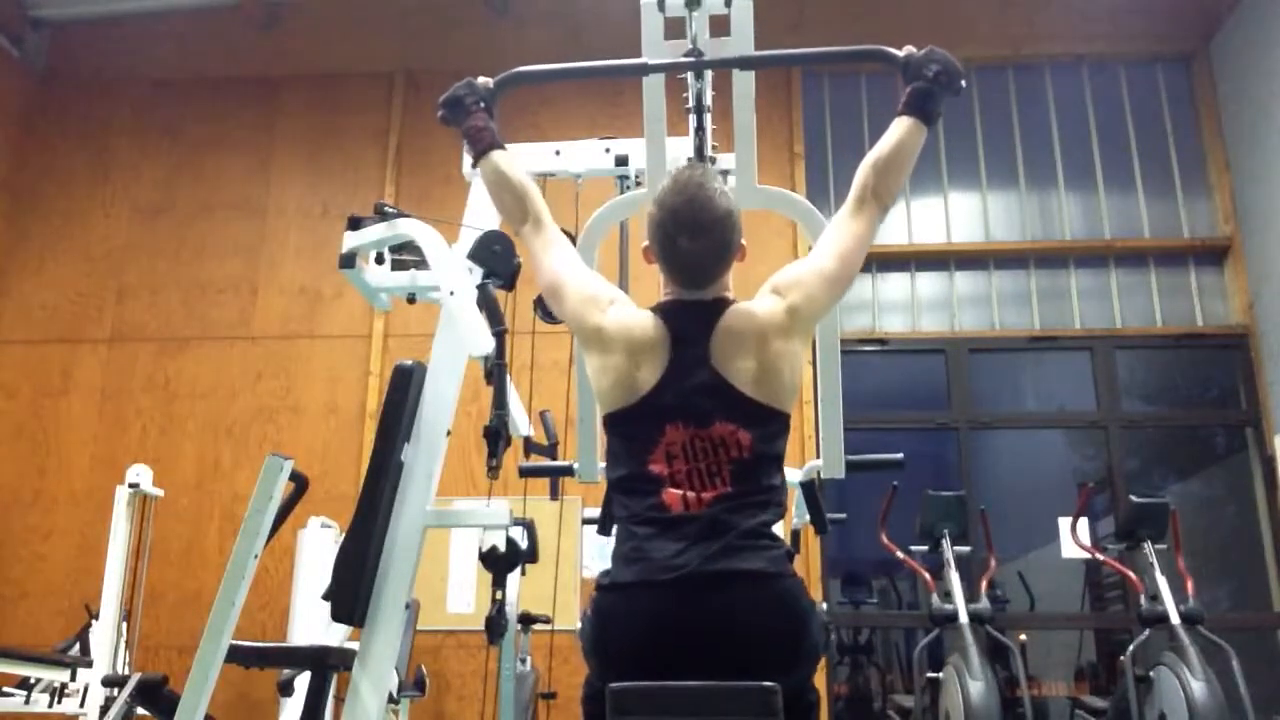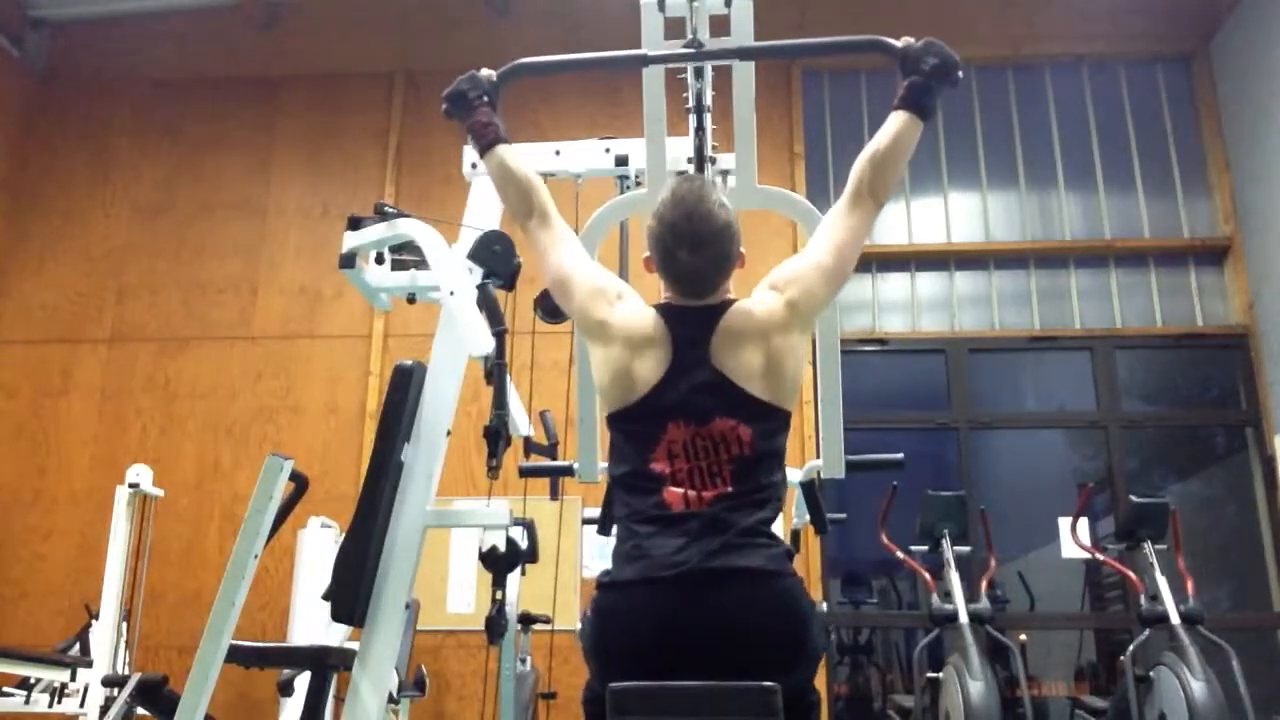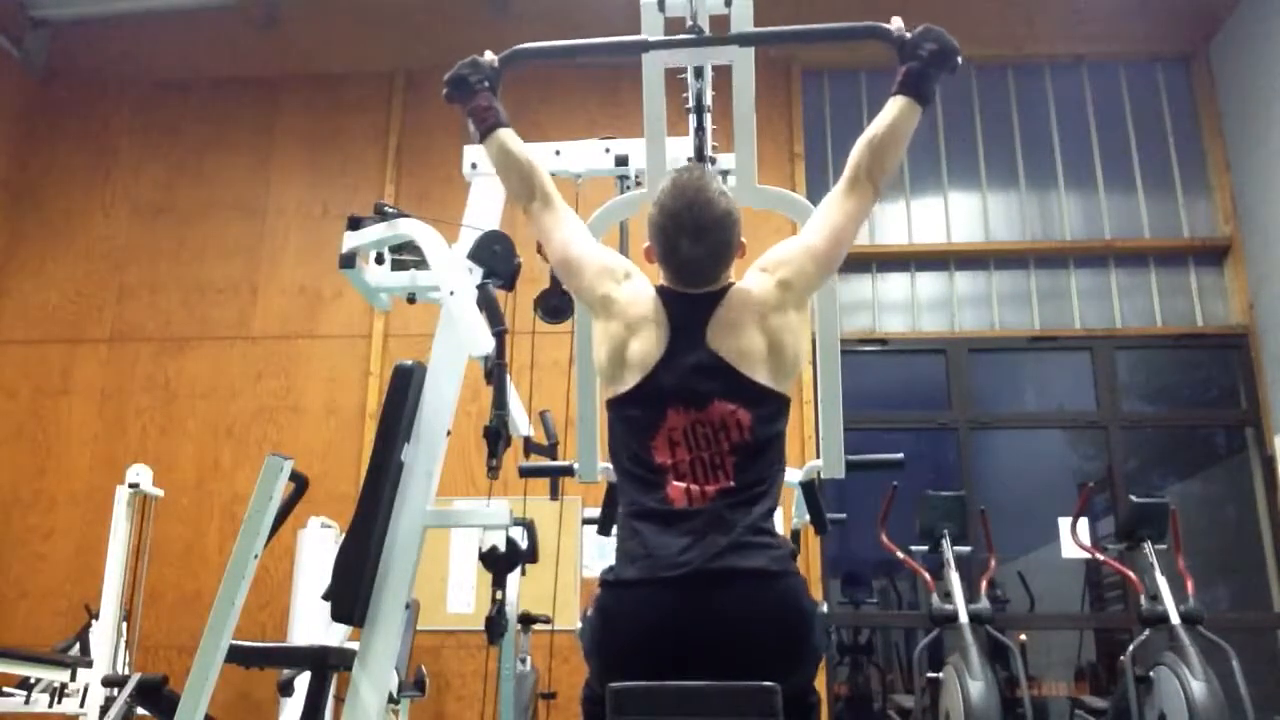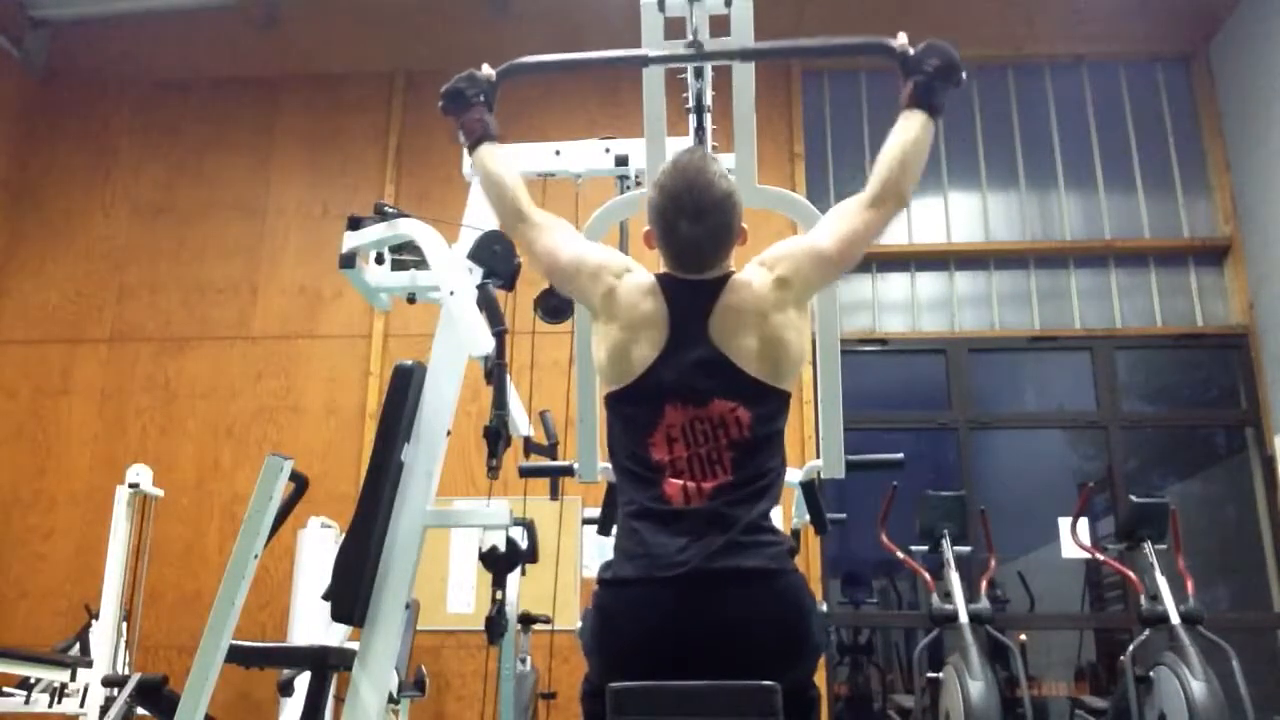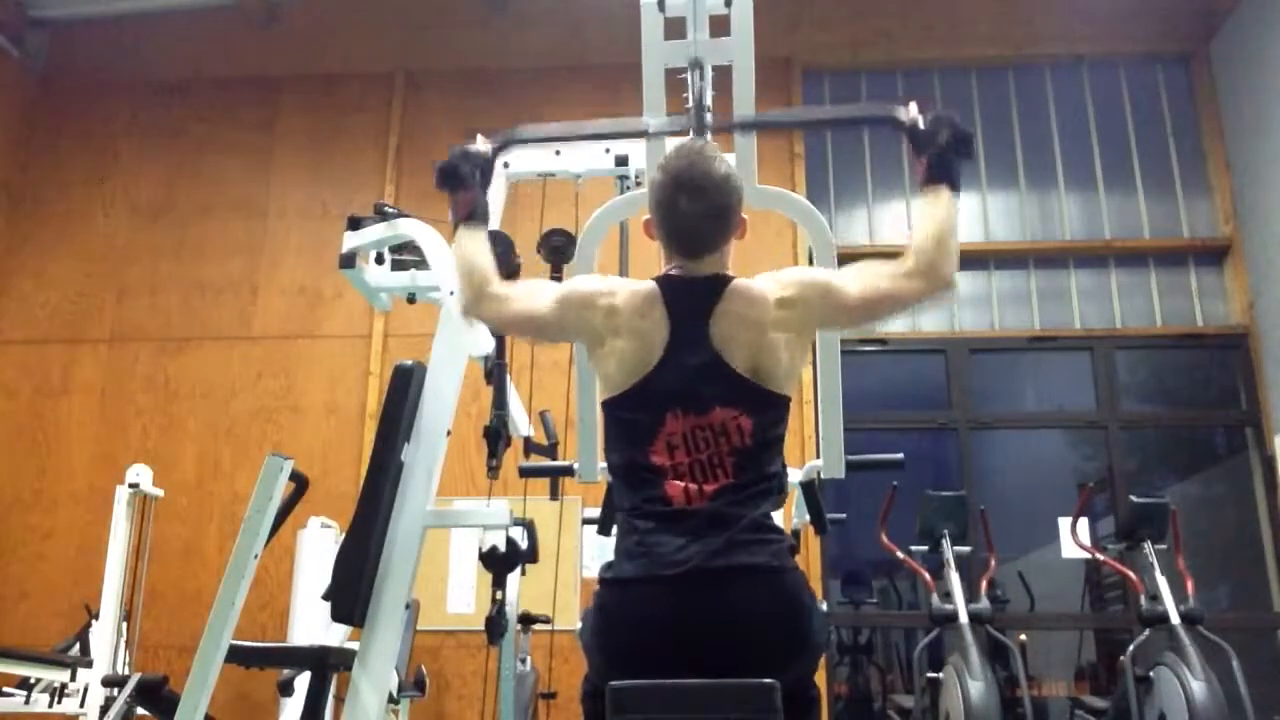
dt=0.3s
person 1, frame 1
left shoulder: (611, 330)
right shoulder: (777, 322)
left elbow: (533, 221)
right elbow: (866, 202)
left wrist: (479, 131)
right wrist: (920, 100)
left hip: (635, 614)
right hip: (762, 611)
person 1, frame 2
left shoulder: (617, 327)
right shoulder: (775, 320)
left elbow: (537, 215)
right elbow: (863, 197)
left wrist: (484, 125)
right wrist: (917, 96)
left hip: (636, 609)
right hip: (761, 605)
person 1, frame 3
left shoulder: (622, 309)
right shoulder: (771, 304)
left elbow: (540, 198)
right elbow: (860, 182)
left wrist: (485, 111)
right wrist: (914, 82)
left hip: (638, 607)
right hip: (762, 604)
person 1, frame 4
left shoulder: (614, 297)
right shoulder: (777, 294)
left elbow: (519, 212)
right elbow: (882, 196)
left wrist: (476, 122)
right wrist: (920, 96)
left hip: (636, 603)
right hip: (761, 600)
person 1, frame 5
left shoulder: (608, 312)
right shoulder: (782, 308)
left elbow: (483, 298)
right elbow: (926, 273)
left wrist: (470, 202)
right wrist: (937, 170)
left hip: (638, 604)
right hip: (761, 599)
